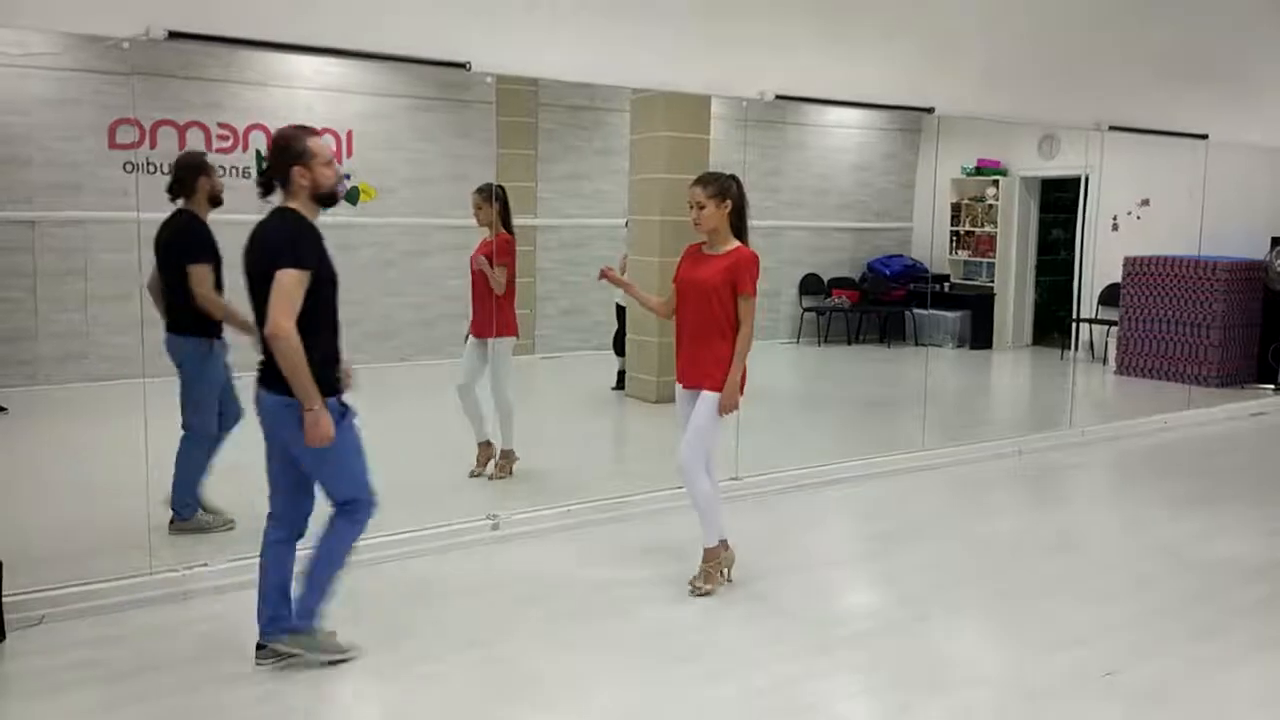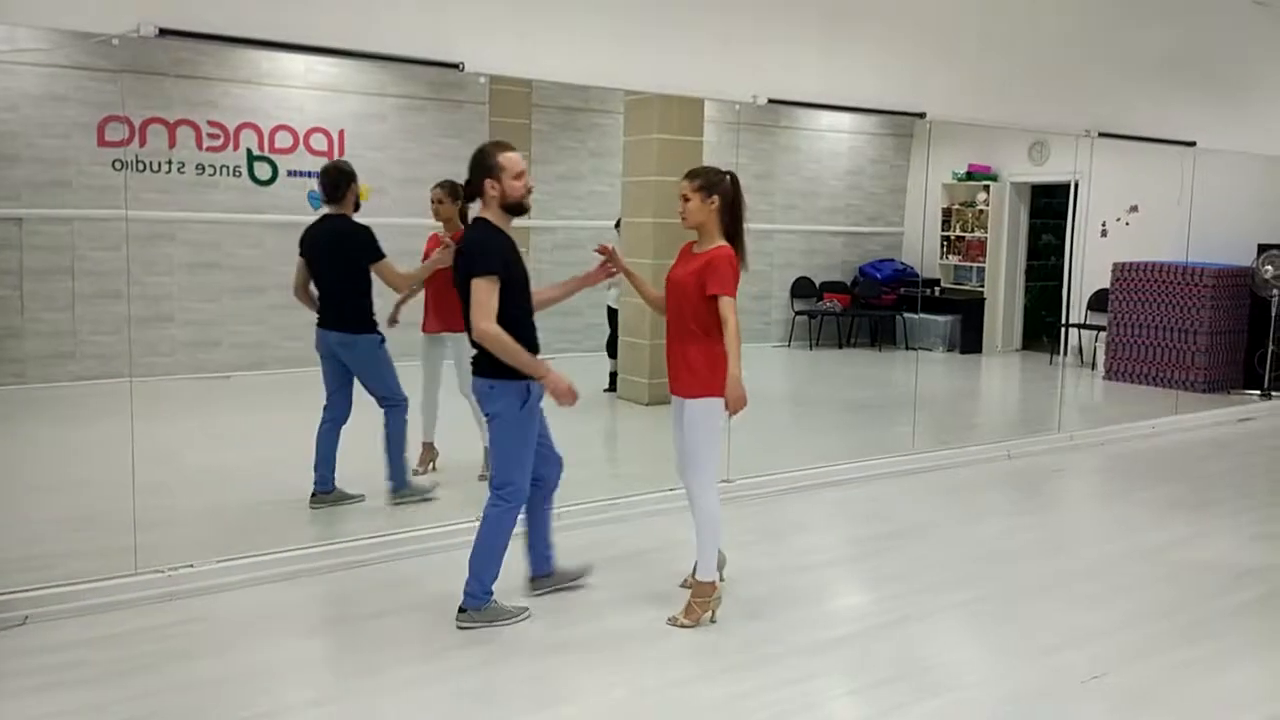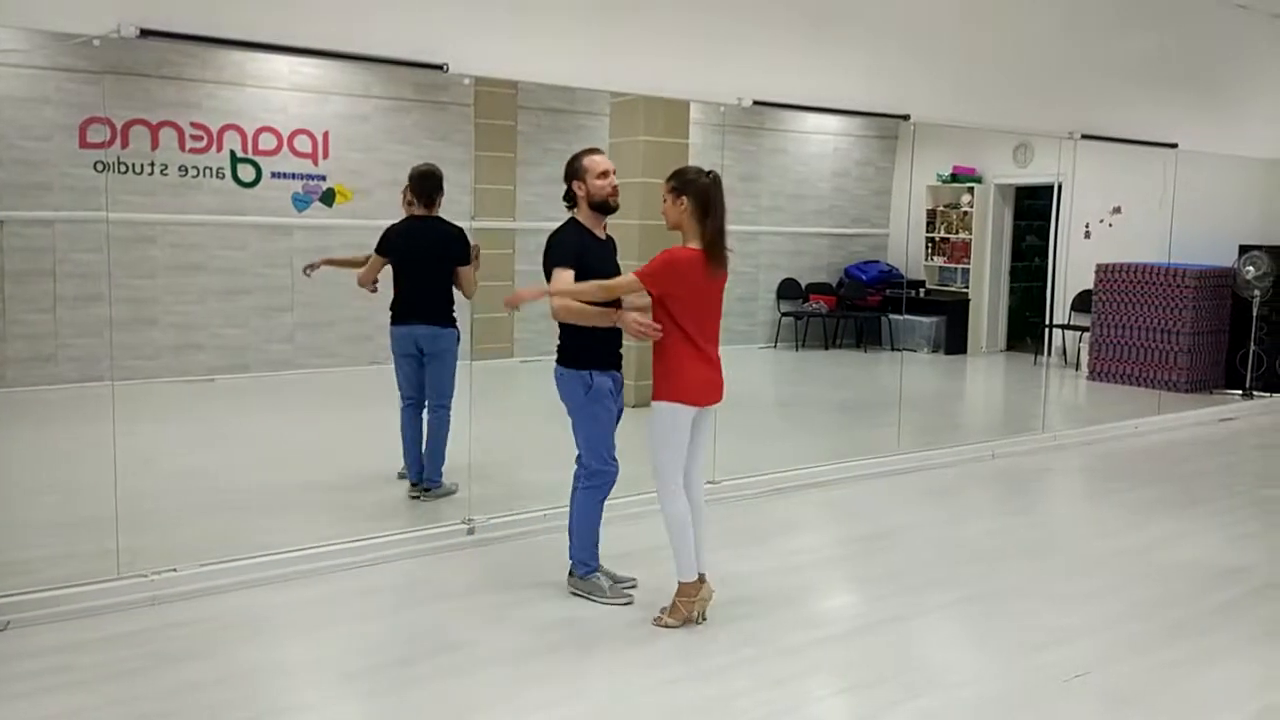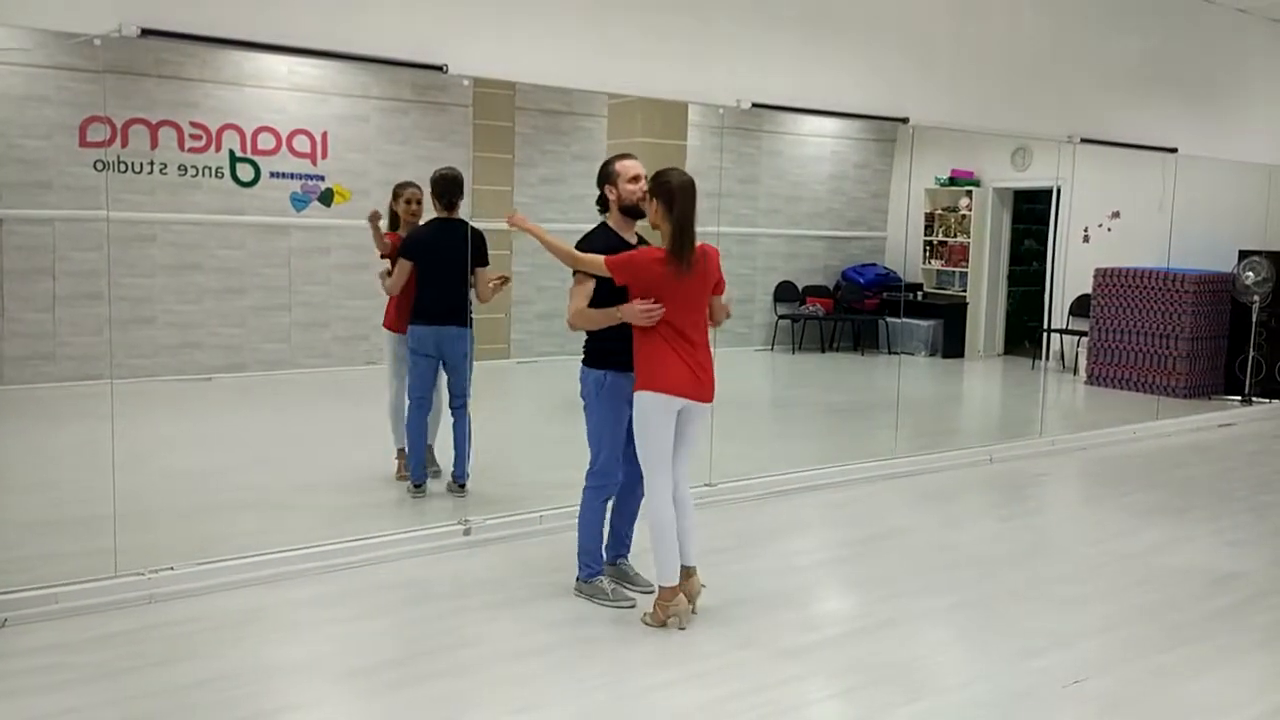
dt=0.7s
person 1, frame 1
left shoulder: (269, 230)
right shoulder: (299, 234)
right elbow: (281, 326)
right wrist: (315, 406)
left hip: (277, 395)
right hip: (301, 402)
left knee: (287, 514)
right knee: (355, 505)
left ankle: (275, 635)
right ankle: (300, 624)
person 1, frame 2
left shoulder: (486, 238)
right shoulder: (487, 243)
left elbow: (521, 303)
right elbow: (484, 327)
left wrist: (585, 281)
right wrist: (545, 374)
left hip: (508, 381)
right hip: (508, 384)
left knee: (546, 470)
right knee: (510, 489)
left ankle: (542, 571)
right ankle: (476, 603)
person 1, frame 3
left shoulder: (607, 242)
right shoulder: (566, 240)
right elbow: (562, 307)
left wrist: (642, 310)
right wrist: (622, 318)
left hip: (609, 372)
right hip: (583, 374)
left knee: (593, 469)
right knee: (600, 469)
left ankle: (585, 565)
right ankle: (585, 573)
person 1, frame 4
left shoulder: (644, 247)
right shoulder: (595, 245)
right elbow: (576, 317)
right wrist: (624, 313)
left hip: (641, 375)
right hip: (606, 376)
left knee: (637, 475)
right knee: (604, 476)
left ankle: (616, 558)
right ankle: (589, 574)
person 2, frame 1
left shoulder: (742, 259)
right shoulder: (691, 255)
left elbow: (746, 326)
right elbow: (668, 309)
left wrist: (734, 381)
right wrist: (625, 286)
left hip: (717, 378)
right hip: (687, 374)
left knee: (689, 461)
right knee: (699, 465)
left ankle: (716, 547)
right ankle: (716, 549)
person 2, frame 2
left shoulder: (721, 258)
right shoulder: (687, 252)
left elbow: (729, 320)
right elbow: (664, 306)
left wrist: (734, 375)
right wrist: (625, 269)
left hip: (706, 383)
right hip: (683, 381)
left knee: (701, 481)
right knee: (688, 474)
left ankle: (705, 588)
right ankle: (711, 554)
person 2, frame 3
left shoulder: (674, 261)
right shoulder: (716, 259)
left elbow: (608, 290)
left wrist: (543, 290)
left hip: (677, 388)
right hip: (707, 386)
left knee: (669, 486)
right knee: (689, 481)
left ankle: (688, 589)
right ankle: (697, 579)
person 2, frame 4
left shoulder: (644, 261)
right shoulder: (709, 257)
left elbow: (575, 260)
left wrist: (529, 227)
left hip: (657, 386)
right hip: (699, 386)
left knee: (656, 486)
right knee: (678, 479)
left ankle: (669, 593)
right ankle: (687, 575)
person 3, frame 1
left shoulder: (175, 226)
right shoulder: (193, 230)
left elbow: (155, 287)
right elbow: (206, 297)
right wrist: (251, 329)
left hip: (193, 338)
right hip: (198, 342)
left knee: (228, 414)
right knee: (200, 426)
left ankle: (189, 494)
right ankle: (183, 513)
person 3, frame 2
left shoulder: (312, 233)
right shoulder: (356, 233)
left elbow: (300, 290)
right elbow: (398, 283)
right wrist: (436, 262)
left hip: (327, 334)
right hip: (358, 335)
left knee: (335, 410)
right knee: (395, 403)
left ankle: (323, 488)
right ankle: (400, 485)
person 3, frame 3
left shoulder: (395, 233)
right shoulder: (453, 235)
left elbow: (365, 280)
right elbow: (469, 291)
left wrist: (369, 281)
right wrist: (472, 266)
left hip: (402, 329)
right hip: (439, 329)
left knee: (411, 402)
right knee: (439, 406)
left ankle: (416, 479)
right ankle: (432, 482)
person 3, frame 4
left shoulder: (417, 236)
right shoulder: (474, 237)
left elbow: (393, 288)
right elbow: (482, 295)
left wrist: (385, 279)
right wrist: (497, 286)
left hip: (422, 330)
right hip: (458, 331)
left knee: (419, 404)
right knee: (460, 406)
left ankle: (417, 479)
right ankle: (459, 479)
person 4, frame 1
left shoulder: (504, 241)
right shoulder: (485, 242)
left elbow: (500, 288)
left wrist: (485, 266)
right wrist: (472, 323)
left hip: (500, 329)
right hip: (480, 329)
left knee: (499, 390)
right knee: (465, 385)
left ankle: (507, 452)
right ankle: (485, 445)
person 4, frame 2
left shoulder: (464, 238)
right shoulder: (432, 240)
right wrist: (398, 304)
left hip: (457, 324)
right hip: (432, 324)
left knee: (466, 387)
right knee: (429, 388)
left ankle: (489, 447)
right ankle: (428, 447)
person 4, frame 3
left shoulder: (440, 241)
right shoulder: (396, 243)
left elbow: (461, 282)
right elbow: (366, 262)
left wrist: (473, 262)
right wrist: (325, 261)
left hip: (434, 327)
right hip: (404, 326)
left knee: (431, 392)
right knee: (408, 393)
left ankle: (430, 452)
right ankle: (411, 453)
person 4, frame 4
right shoulder: (392, 240)
right elbow: (382, 247)
right wrist: (374, 225)
right hip: (398, 324)
left knee: (434, 391)
right knee: (397, 391)
left ankle: (428, 448)
right ankle: (401, 454)
